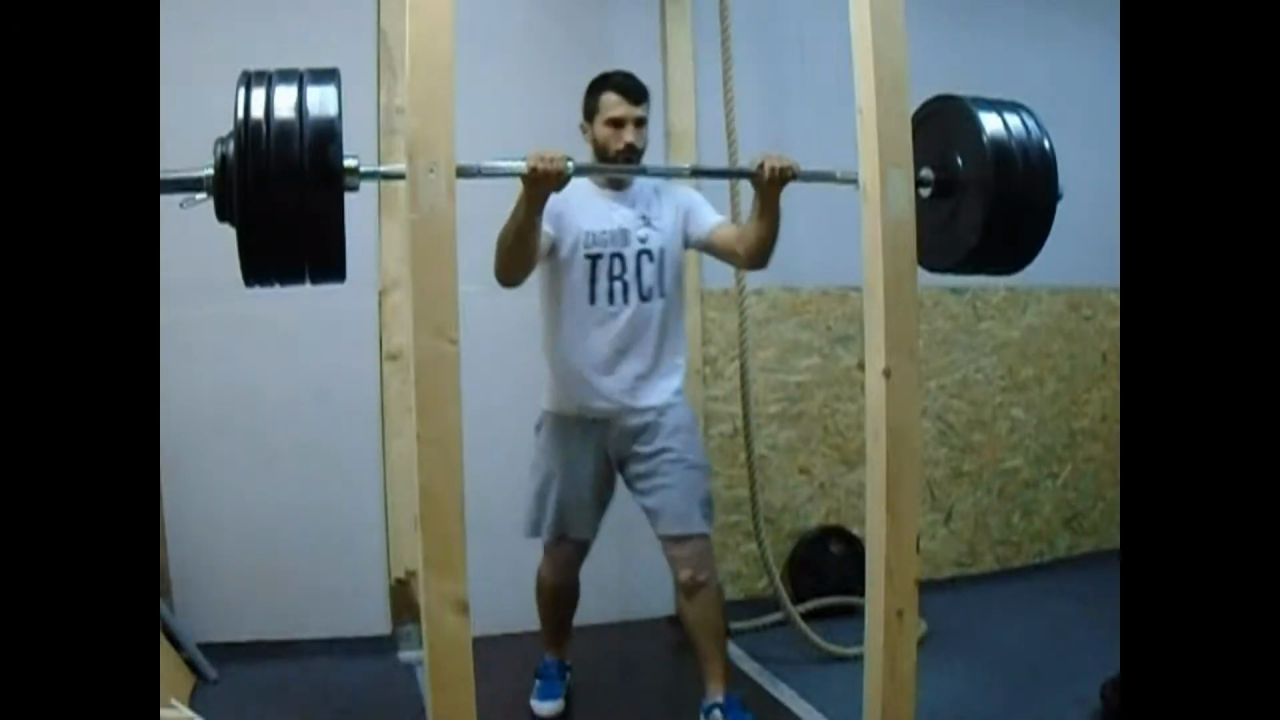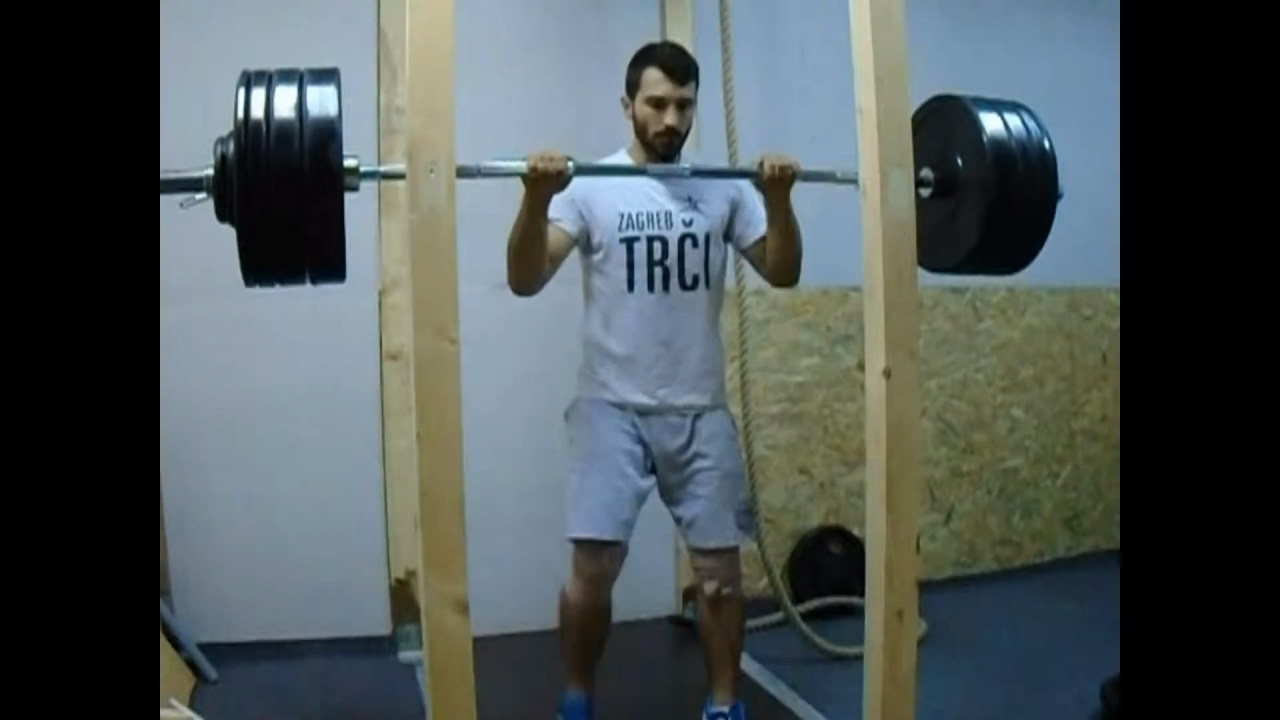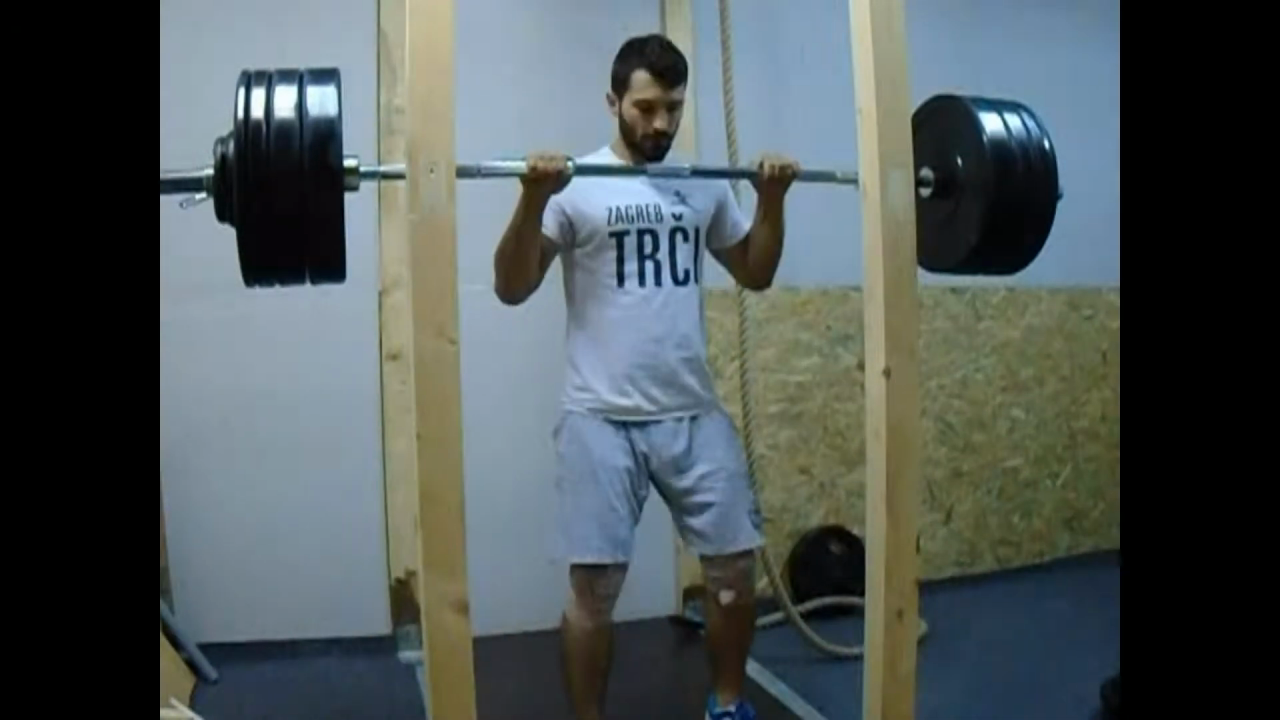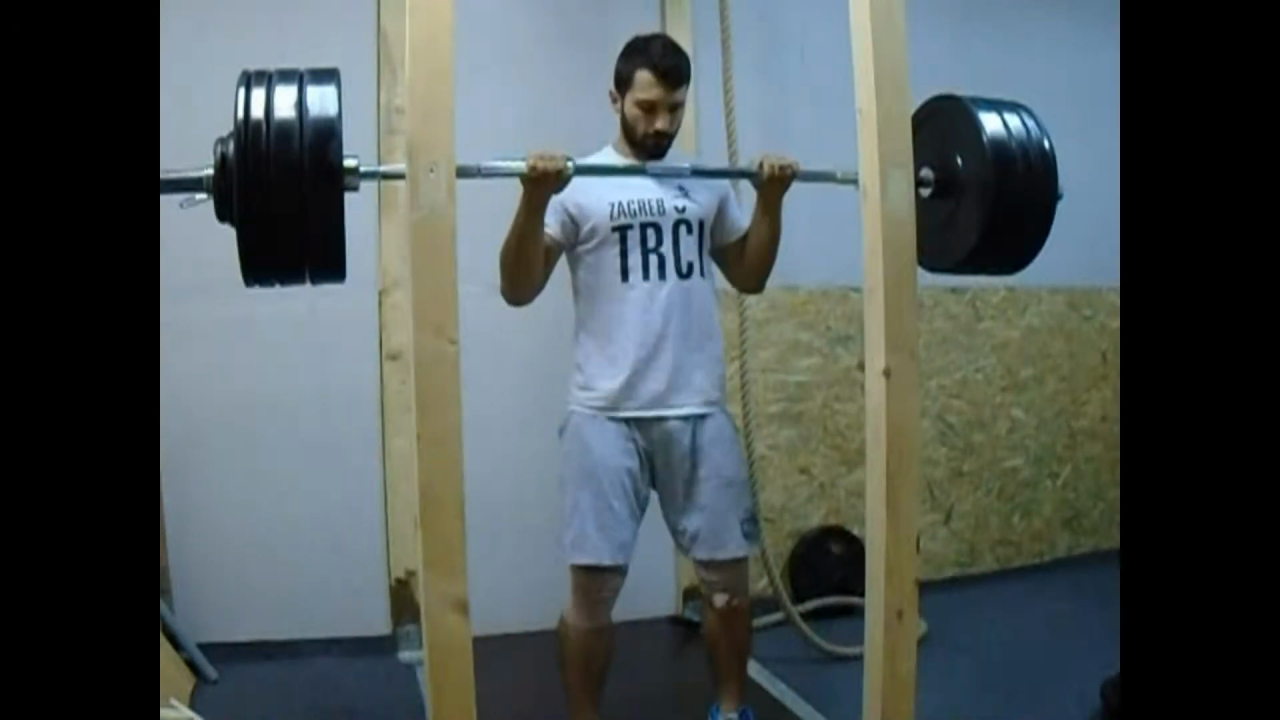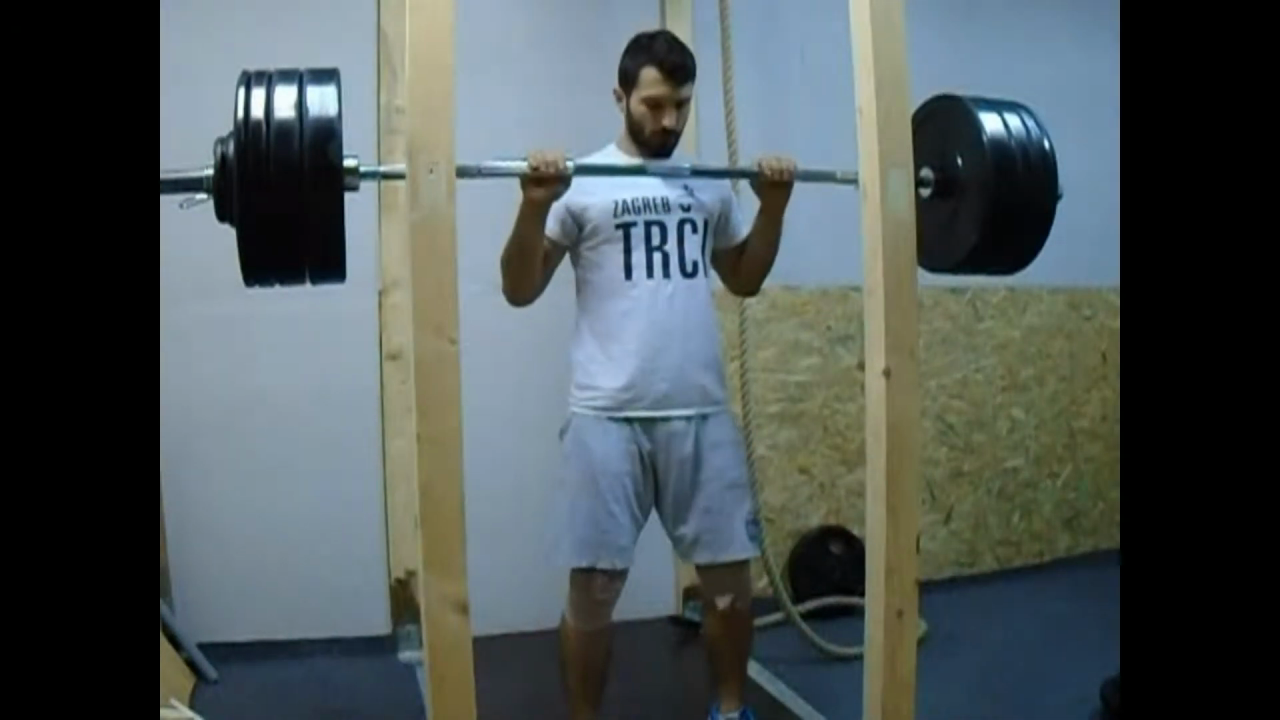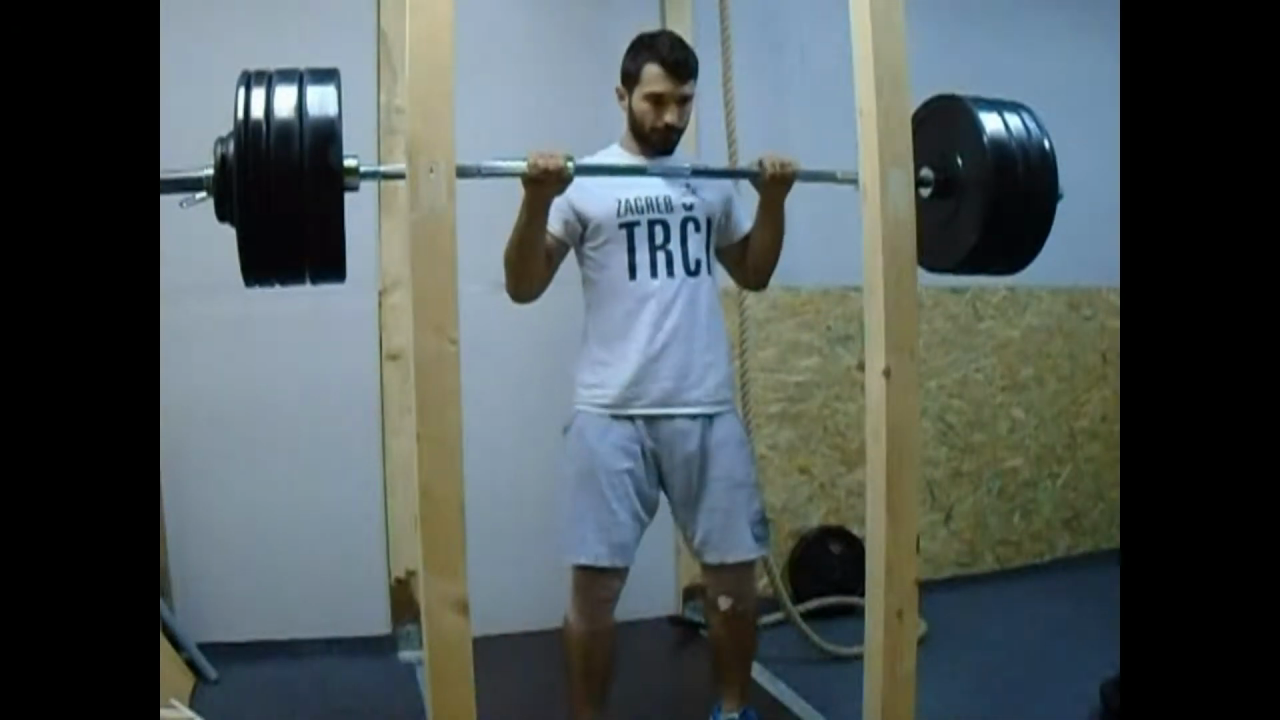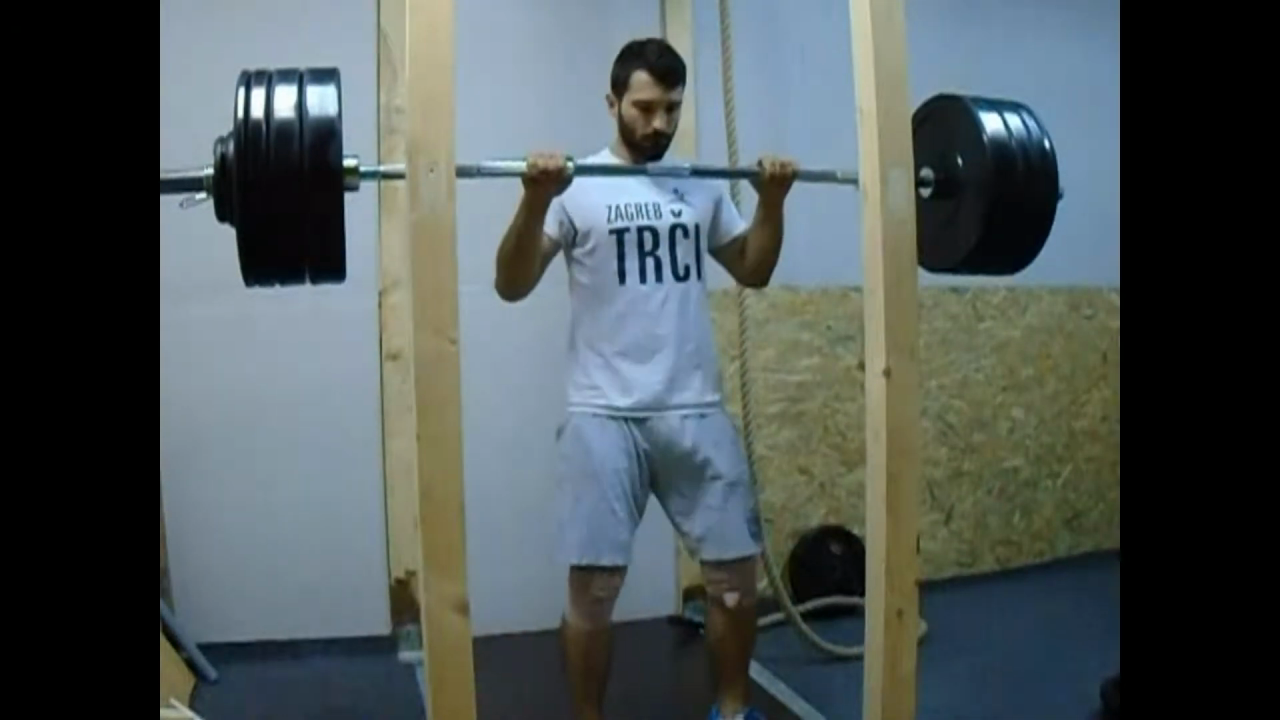
dt=0.3s
person 1, frame 1
left shoulder: (675, 201)
right shoulder: (562, 203)
left elbow: (751, 253)
right elbow: (508, 273)
left wrist: (768, 198)
right wrist: (532, 197)
left hip: (660, 409)
right hip: (577, 413)
left knee: (692, 555)
right knee: (562, 554)
right ankle: (554, 664)
person 1, frame 2
left shoulder: (725, 189)
right shoulder: (590, 187)
left elbow: (783, 272)
right elbow: (525, 280)
left wrist: (778, 198)
right wrist: (537, 197)
left hip: (699, 409)
right hip: (611, 405)
left knee: (719, 565)
right knee: (595, 565)
person 1, frame 3
left shoulder: (706, 186)
right shoulder: (576, 187)
left elbow: (755, 274)
right elbow: (512, 288)
left wrist: (772, 200)
right wrist: (532, 200)
left hip: (693, 413)
right hip: (601, 417)
left knee: (735, 570)
right knee: (595, 586)
person 1, frame 4
left shoulder: (708, 184)
right shoulder: (578, 186)
left elbow: (750, 276)
right elbow: (517, 290)
left wrist: (770, 200)
right wrist: (533, 200)
left hip: (700, 412)
right hip: (606, 416)
left knee: (727, 574)
right knee: (594, 585)
person 1, frame 5
left shoulder: (711, 184)
right shoulder: (581, 183)
left elbow: (746, 281)
right elbow: (520, 290)
left wrist: (774, 205)
right wrist: (535, 204)
left hip: (701, 412)
right hip: (608, 416)
left knee: (729, 575)
right knee: (593, 587)
person 1, frame 6
left shoulder: (713, 182)
right shoulder: (585, 184)
left elbow: (753, 273)
right elbow: (524, 286)
left wrist: (774, 199)
right wrist: (535, 200)
left hip: (707, 410)
right hip: (613, 415)
left knee: (734, 575)
right knee: (595, 585)
person 1, frame 7
left shoulder: (702, 186)
right shoulder: (576, 188)
left elbow: (753, 271)
right elbow: (511, 285)
left wrist: (772, 201)
right wrist: (534, 200)
left hip: (696, 411)
right hip: (604, 415)
left knee: (734, 572)
right knee: (593, 585)
